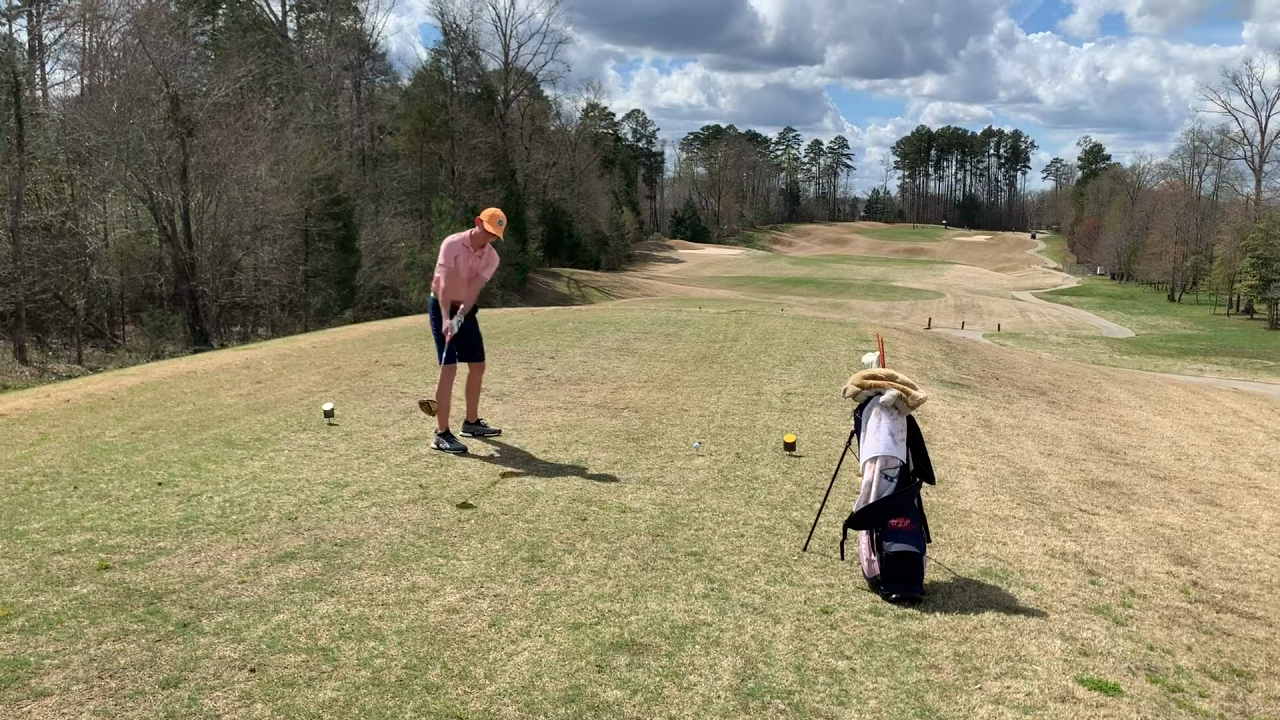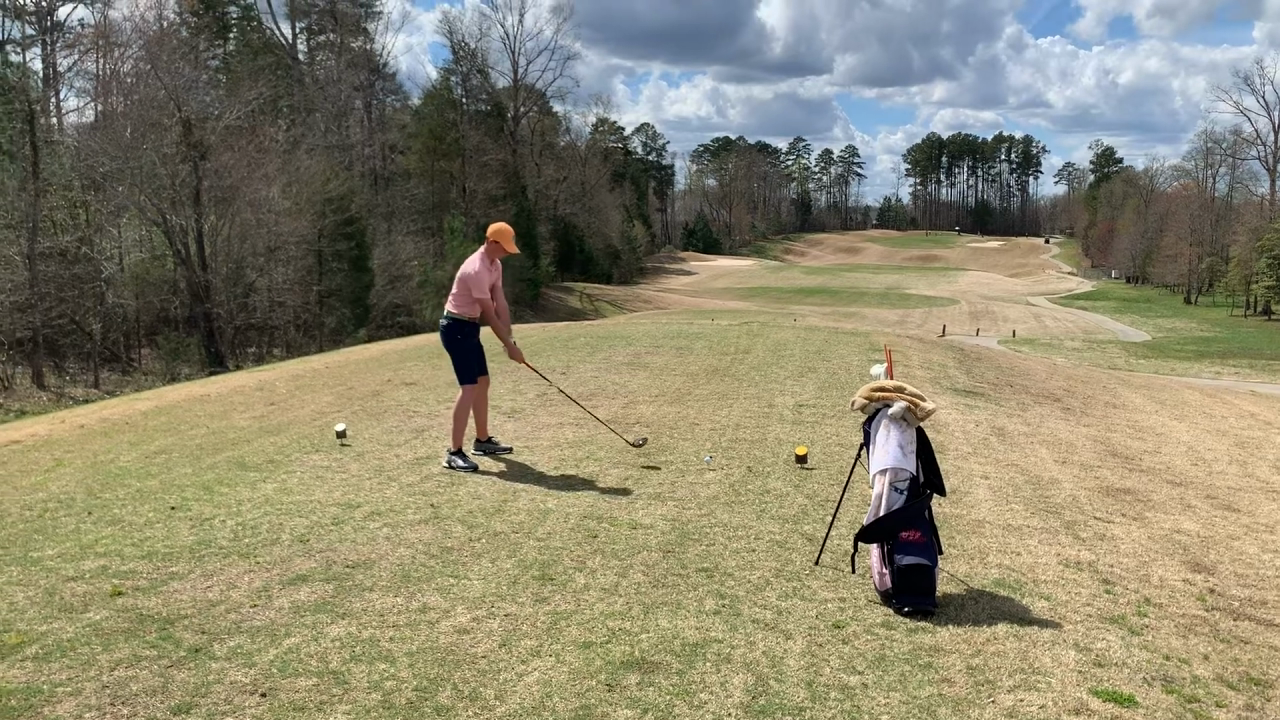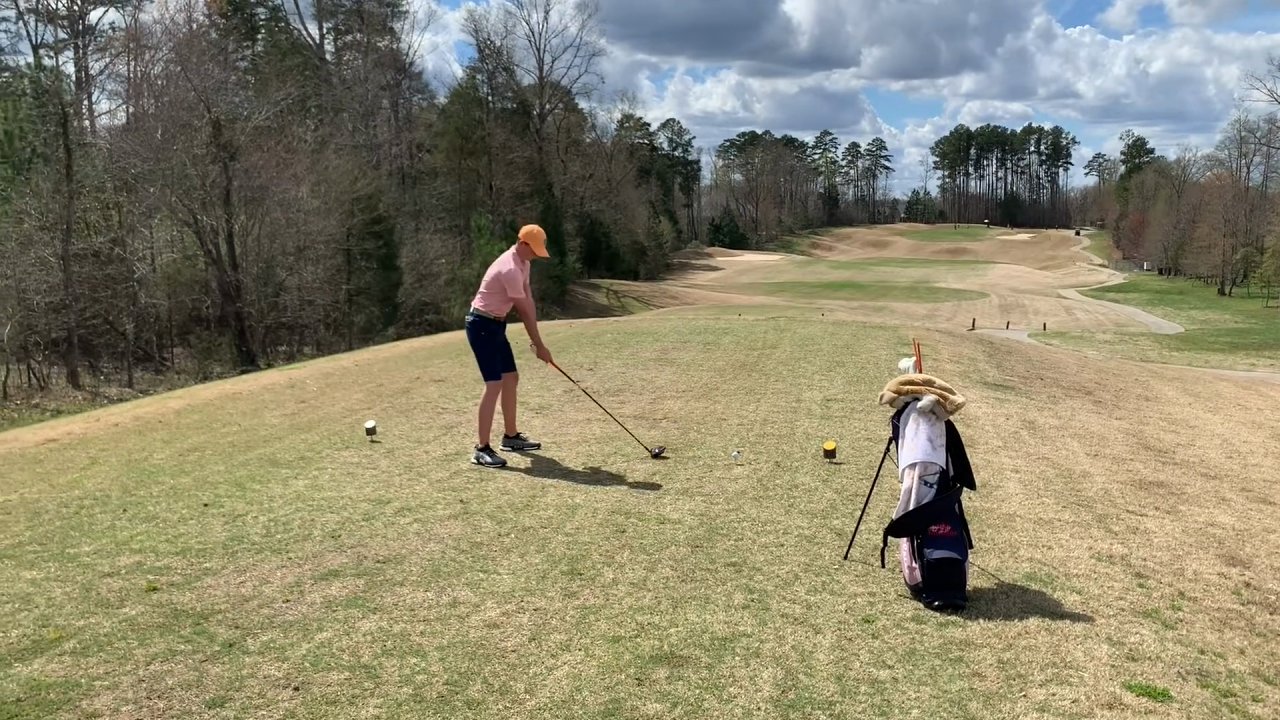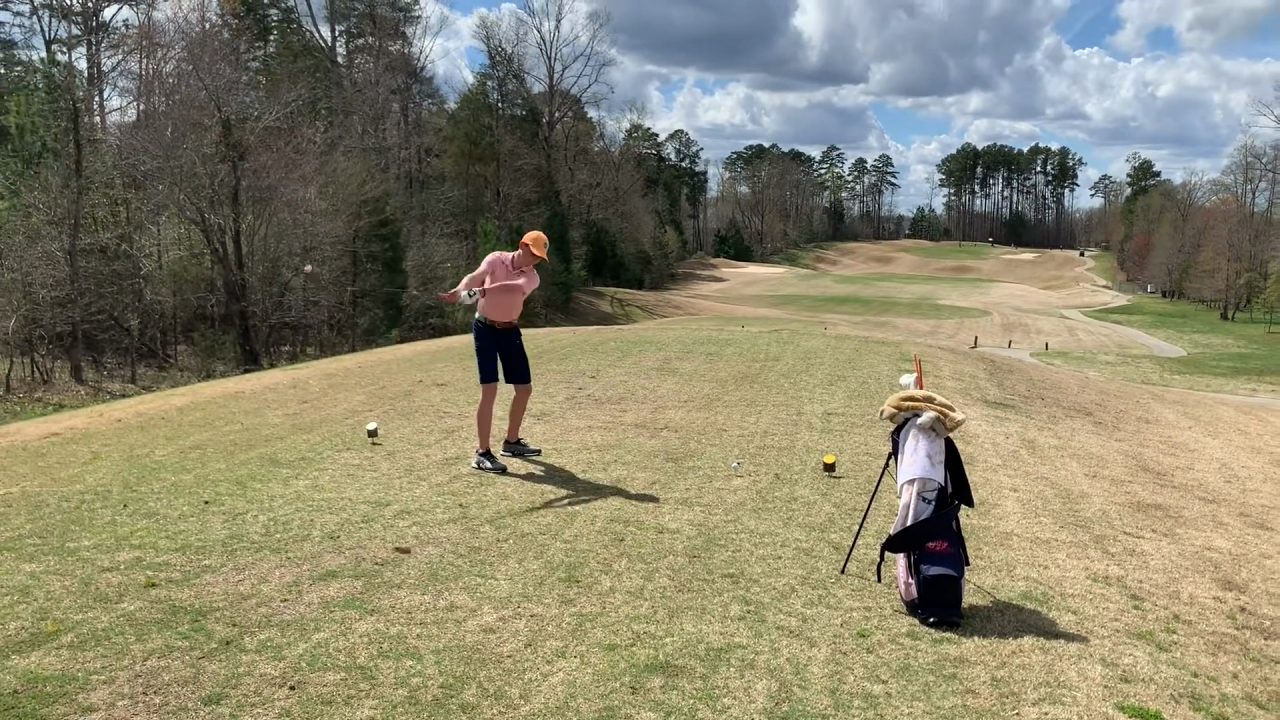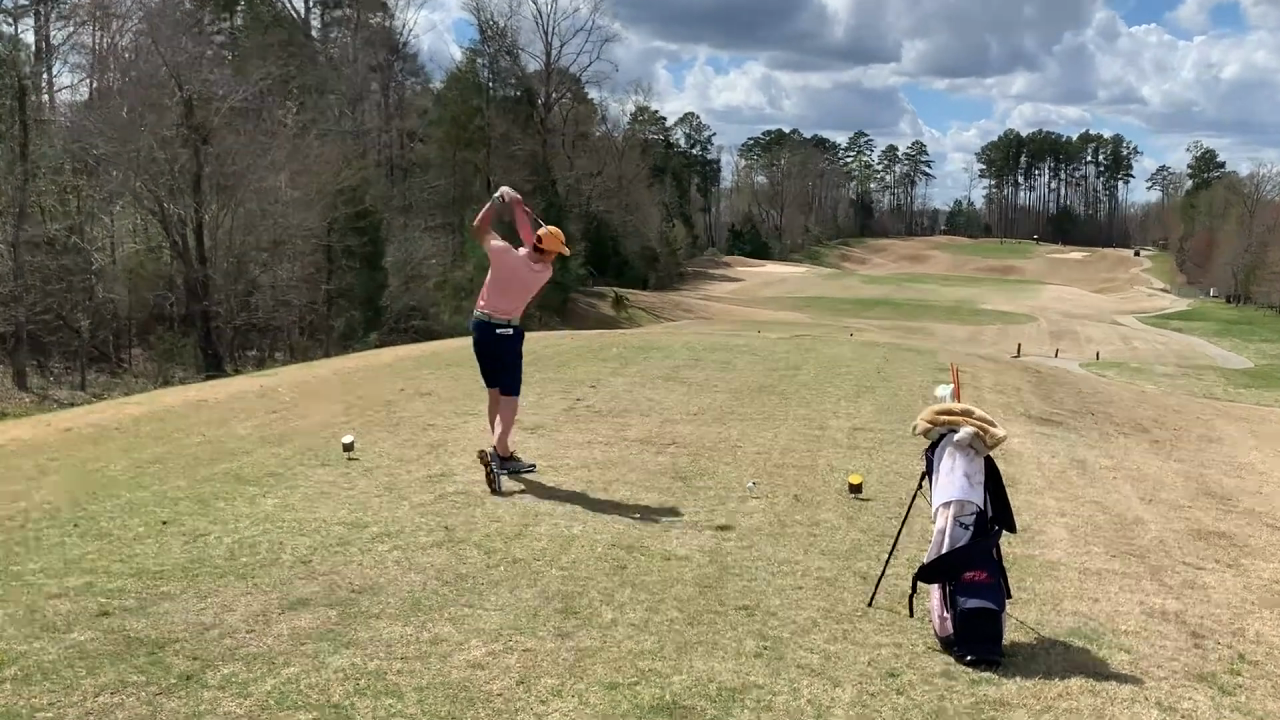
dt=1s
person 1, frame 1
left shoulder: (492, 257)
right shoulder: (452, 243)
left elbow: (474, 290)
right elbow: (444, 282)
left wrist: (458, 319)
right wrist: (445, 318)
left hip: (465, 311)
right hip: (442, 308)
left knee: (478, 367)
right knee: (449, 368)
left ankle: (471, 422)
right ankle: (442, 433)
person 1, frame 2
left shoulder: (495, 265)
right shoulder: (476, 270)
left elbow: (500, 303)
right elbow: (488, 313)
left wrist: (510, 338)
right wrist: (507, 347)
left hip: (469, 327)
right hip: (456, 328)
left knee: (482, 383)
right knee: (469, 388)
left ankle: (482, 440)
right ankle: (454, 453)
person 1, frame 3
left shoulder: (523, 264)
right shoulder: (509, 270)
left elbow: (528, 302)
right elbow: (524, 312)
left wrist: (536, 340)
right wrist: (539, 346)
left hip: (495, 325)
right hip: (482, 325)
left knee: (511, 378)
right knee: (494, 385)
left ankle: (511, 436)
right ankle: (481, 449)
person 1, frame 4
left shoulder: (532, 278)
right shoulder: (496, 259)
left elbow: (508, 287)
right elbow: (475, 277)
left wrist: (479, 292)
right wrist: (459, 290)
left hip: (510, 332)
right hip: (486, 326)
left knee: (524, 389)
right knee: (489, 390)
left ankle: (512, 441)
right ankle: (482, 453)
person 1, frame 5
left shoulder: (504, 254)
right shoulder: (544, 271)
left elbow: (478, 230)
right elbow: (526, 234)
left wrist: (498, 199)
right wrist: (517, 205)
left hip: (480, 327)
right hip: (506, 333)
left knee: (495, 394)
right knee: (508, 400)
left ankle: (502, 454)
right ankle: (497, 452)
